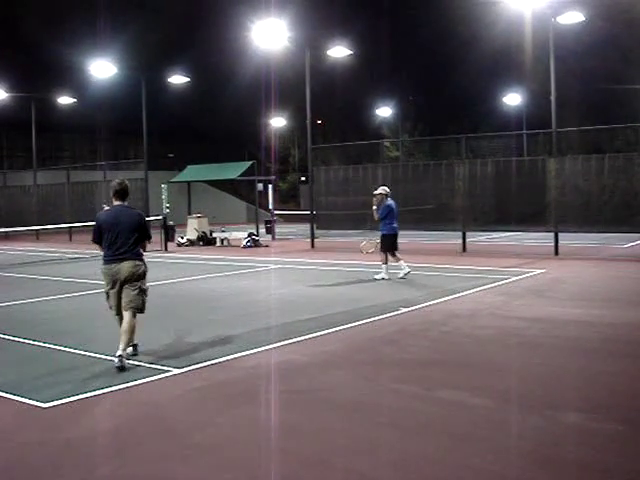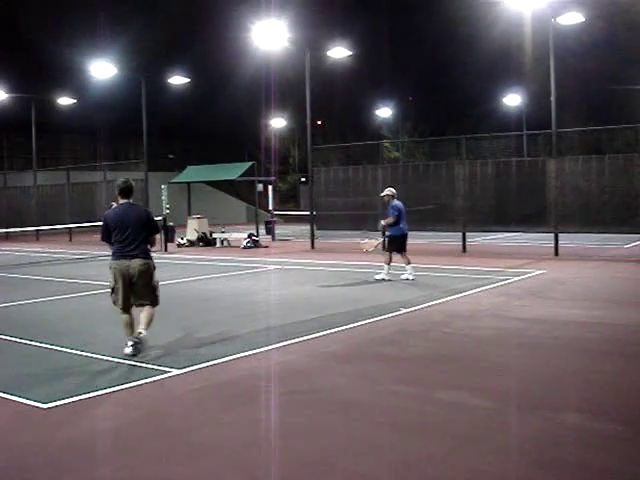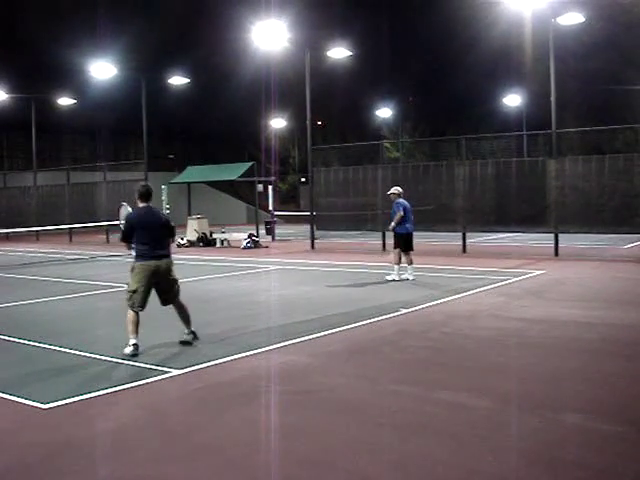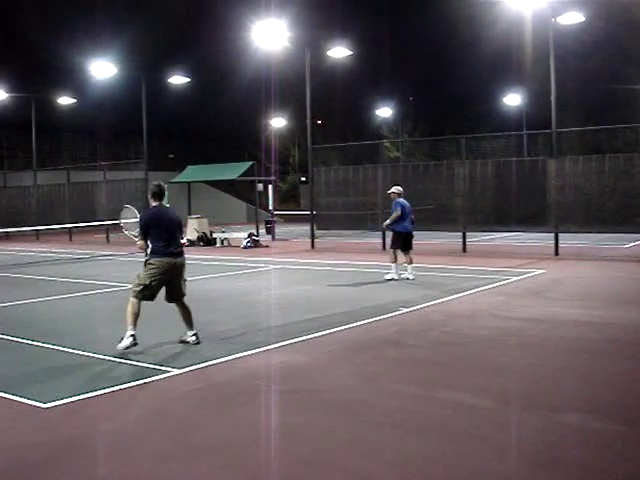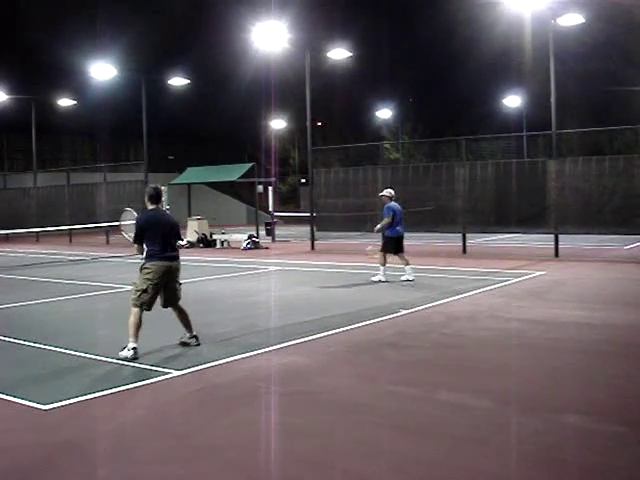
dt=0.3s
person 1, frame 1
left shoulder: (102, 217)
right shoulder: (138, 216)
left elbow: (101, 246)
right elbow: (143, 246)
left hip: (111, 267)
right hip: (133, 265)
left knee: (119, 311)
right knee: (130, 312)
left ankle: (129, 345)
right ankle: (121, 353)
person 1, frame 2
left shoulder: (110, 215)
right shoulder: (144, 213)
left elbow: (109, 242)
right elbow: (153, 242)
left hip: (119, 263)
right hip: (142, 262)
left knee: (125, 307)
right knee: (149, 304)
left ankle: (131, 343)
right ankle: (141, 333)
person 1, frame 3
left shoulder: (131, 217)
right shoulder: (162, 216)
left elbow: (128, 245)
right elbow: (169, 241)
left hip: (143, 264)
right hip: (164, 262)
left knee: (133, 307)
right knee: (175, 300)
left ankle: (133, 344)
right ankle: (190, 333)
person 1, frame 4
left shoulder: (147, 215)
right shoulder: (174, 215)
left elbow: (143, 245)
left wrist: (140, 243)
left hip: (158, 261)
right hip: (178, 259)
left knee: (135, 297)
right knee: (179, 299)
left ankle: (130, 335)
right ankle: (192, 334)
person 1, frame 5
left shoulder: (143, 218)
right shoulder: (170, 218)
left elbow: (139, 249)
left wrist: (141, 247)
left hip: (154, 265)
right hip: (173, 263)
left knee: (137, 306)
right knee: (174, 303)
left ankle: (132, 347)
right ankle: (192, 336)
